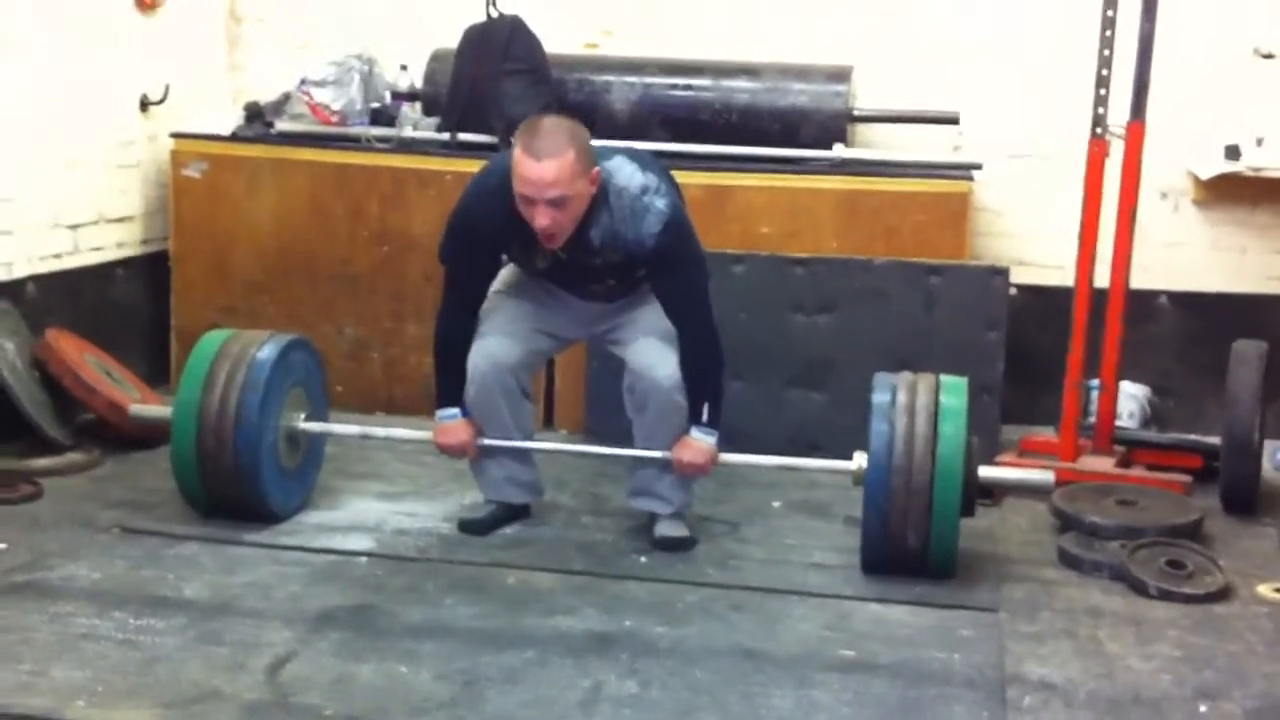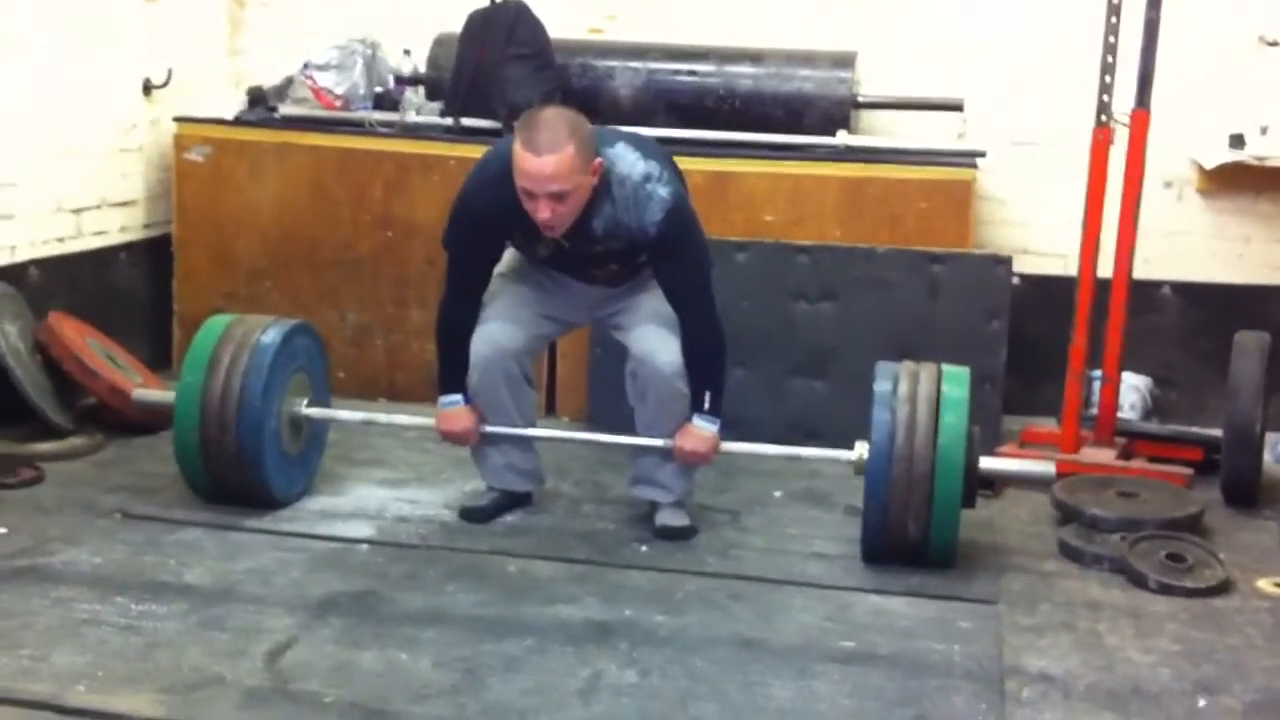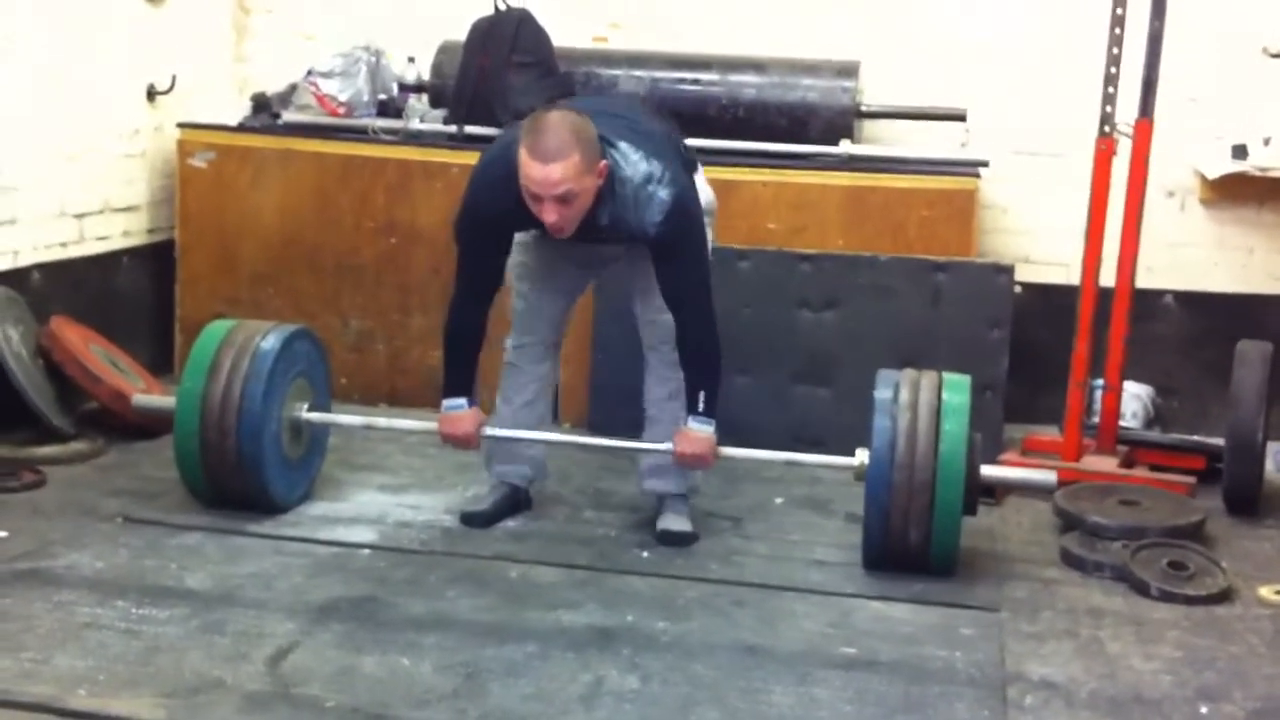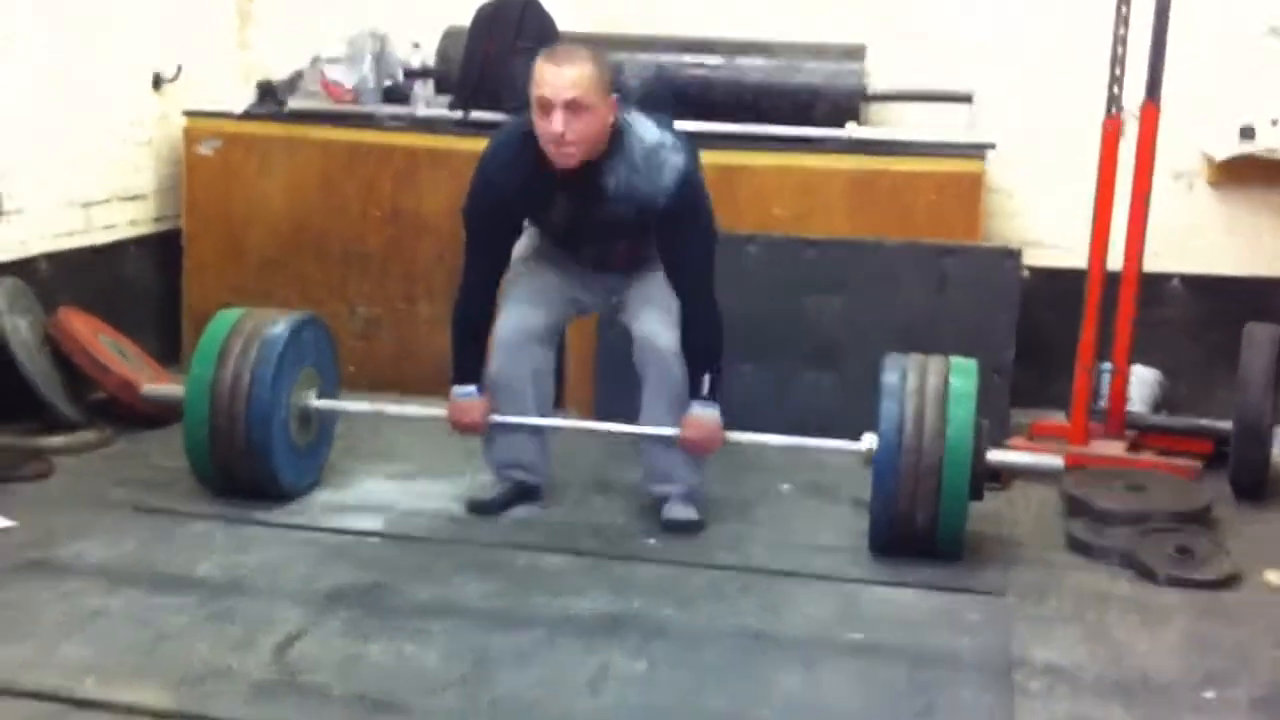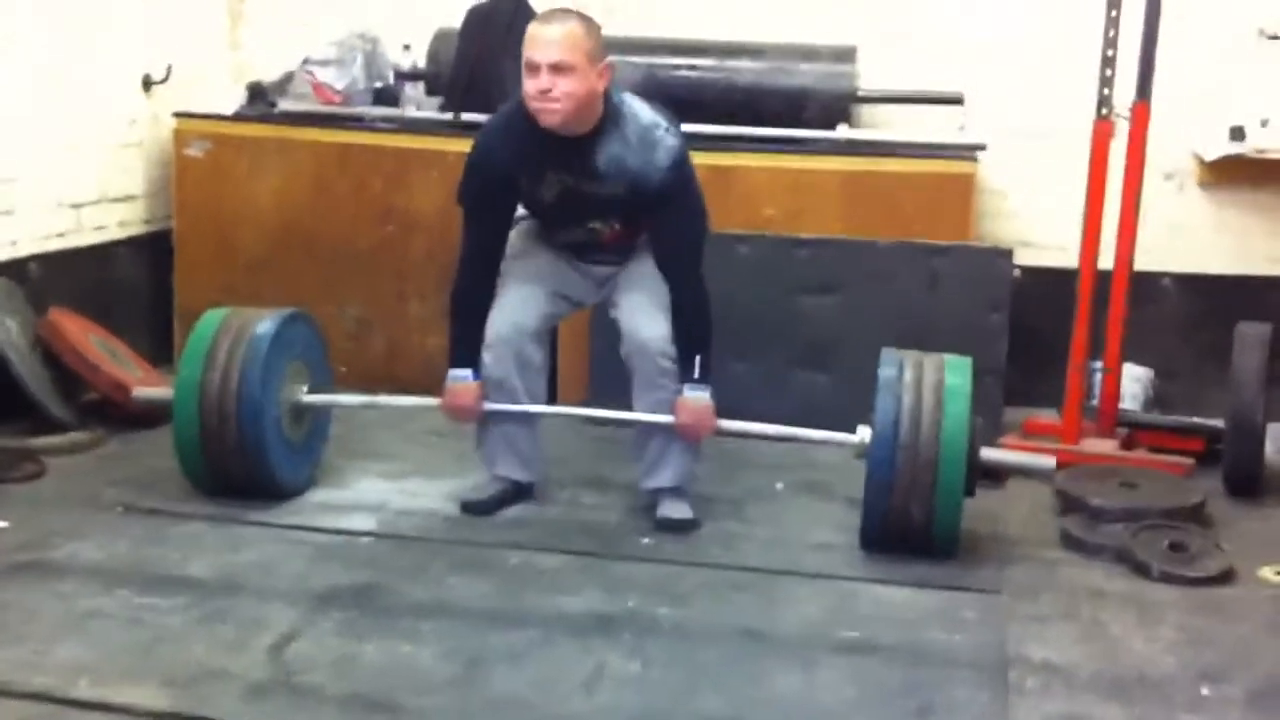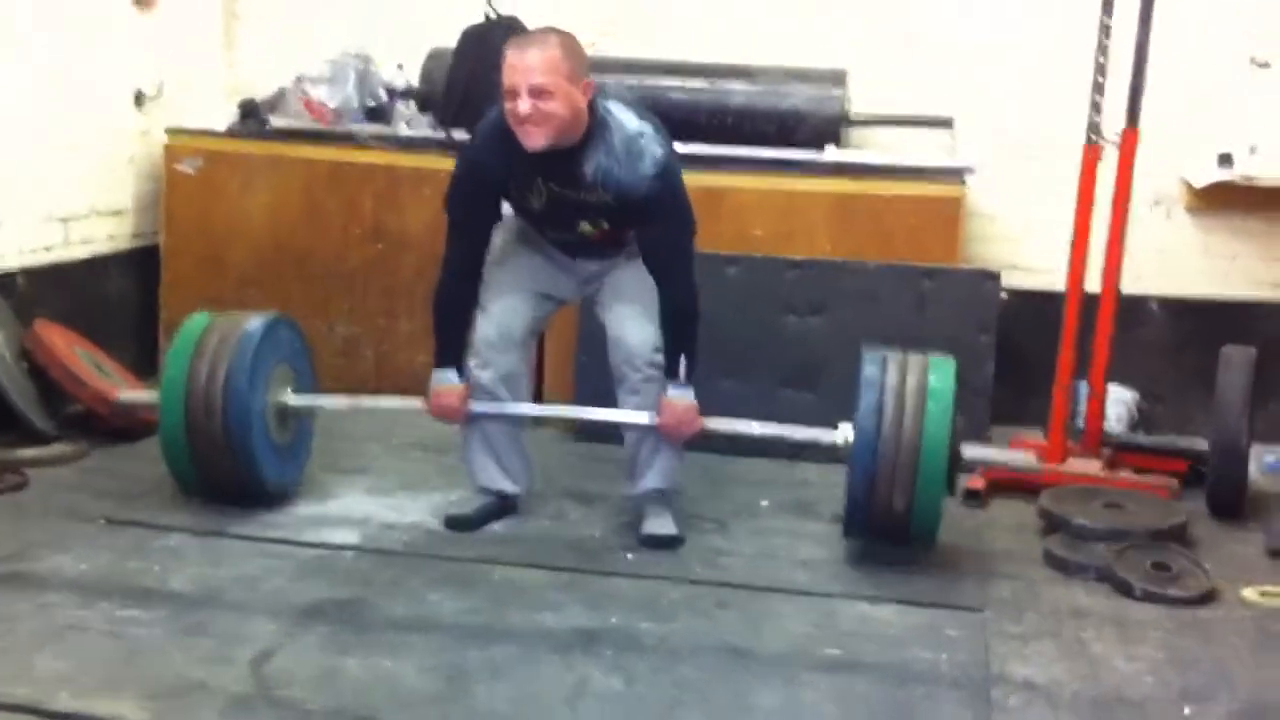
dt=0.5s
person 1, frame 1
left shoulder: (649, 207)
right shoulder: (486, 198)
left elbow: (695, 320)
right elbow: (458, 306)
left wrist: (703, 430)
right wrist: (450, 410)
left hip: (638, 295)
right hip: (540, 289)
left knee: (663, 374)
right knee: (486, 365)
left ankle: (664, 505)
right ankle: (508, 494)
person 1, frame 2
left shoulder: (651, 193)
right shoulder: (489, 184)
left elbow: (697, 307)
right elbow: (461, 293)
left wrist: (706, 417)
right wrist: (452, 396)
left hip: (641, 279)
right hip: (542, 273)
left knee: (665, 362)
right knee: (489, 351)
left ankle: (665, 493)
right ankle: (510, 481)
person 1, frame 3
left shoulder: (661, 193)
right shoulder: (496, 178)
left elbow: (693, 310)
right elbow: (473, 294)
left wrist: (700, 420)
right wrist: (457, 400)
left hip: (651, 223)
left knee: (667, 336)
right knee: (531, 333)
left ankle: (671, 492)
right ankle: (512, 481)
person 1, frame 4
left shoulder: (664, 165)
right shoulder: (507, 159)
left elbow: (696, 291)
right elbow: (481, 277)
left wrist: (704, 403)
right wrist: (466, 385)
left hip: (652, 263)
right hip: (558, 254)
left knee: (665, 344)
right knee: (515, 332)
left ankle: (676, 488)
right ankle: (518, 474)
person 1, frame 5
left shoulder: (653, 144)
right shoulder: (501, 140)
left elbow: (685, 269)
right elbow: (479, 257)
left wrist: (696, 384)
right wrist: (462, 369)
left hip: (641, 252)
right hip: (549, 245)
left knee: (654, 341)
right knee: (505, 332)
left ankle: (668, 487)
right ankle: (512, 474)
person 1, frame 6
left shoulder: (640, 153)
right shoulder: (488, 149)
left elbow: (674, 273)
right elbow: (462, 261)
left wrist: (680, 385)
right wrist: (446, 370)
left hip: (627, 251)
right hip: (536, 241)
left knee: (641, 351)
right knee: (494, 340)
left ankle: (654, 500)
right ankle: (497, 488)
